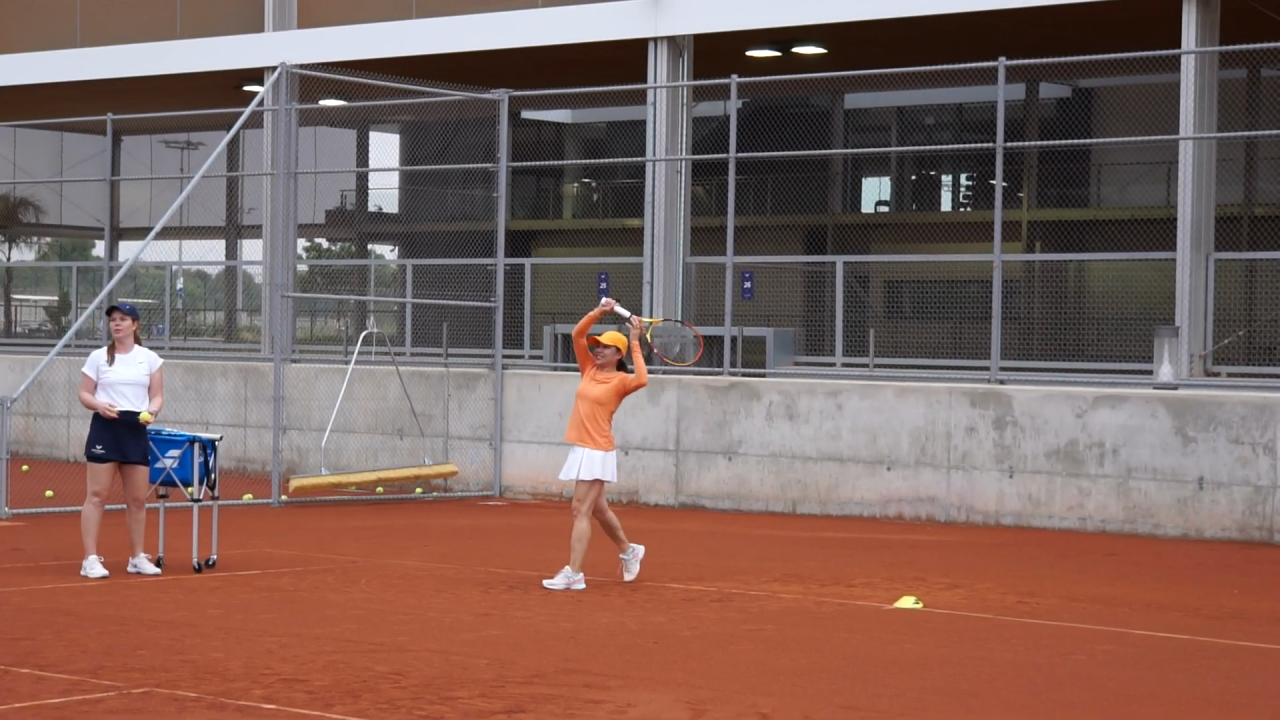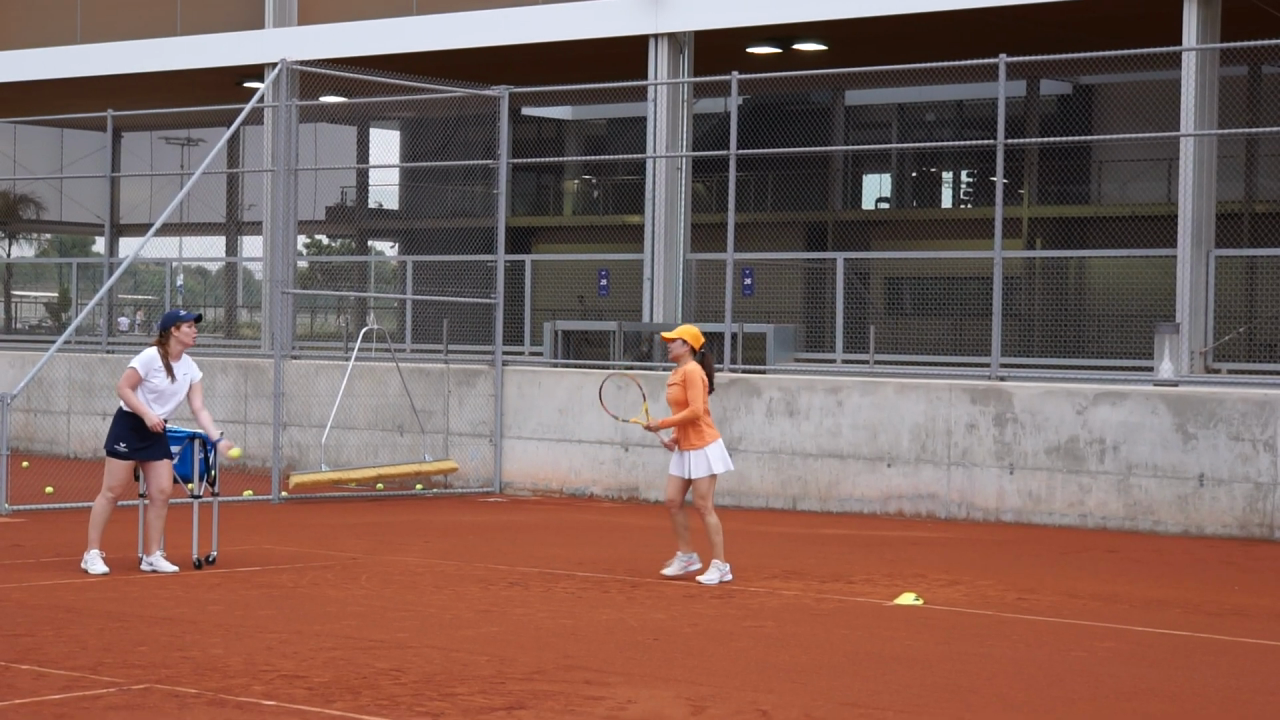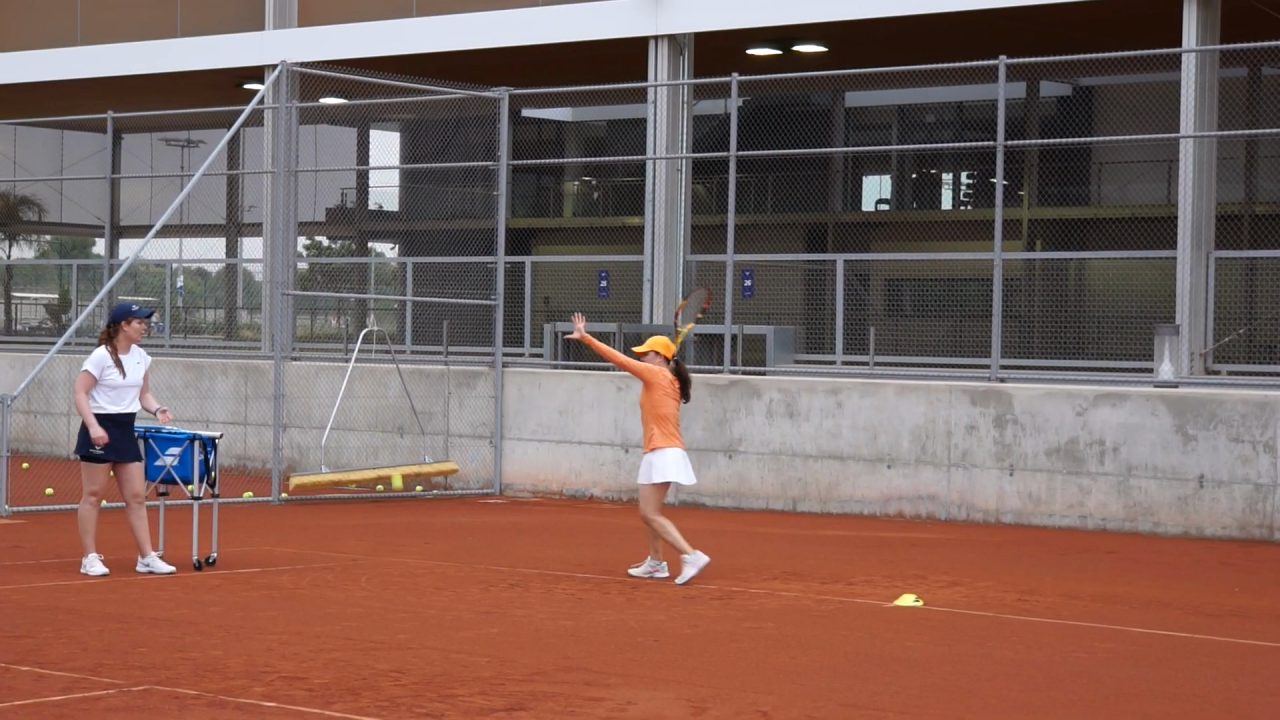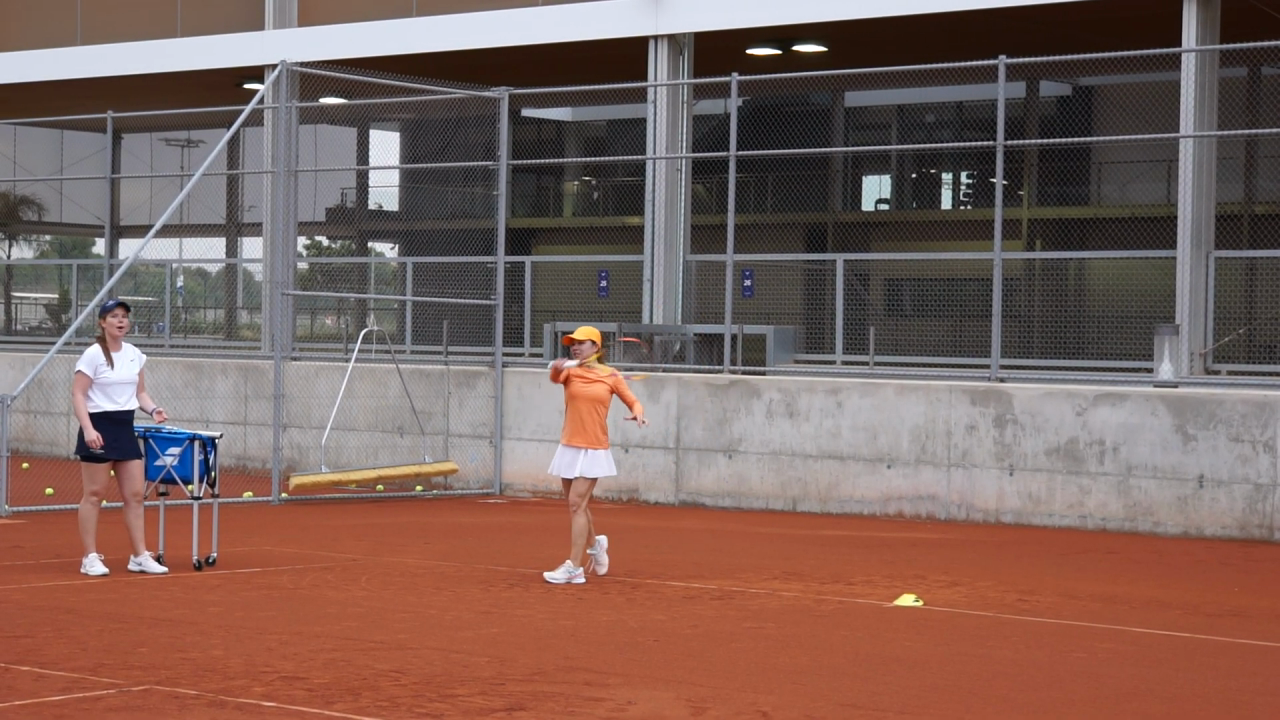
dt=1s
person 1, frame 1
left shoulder: (150, 358)
right shoulder: (98, 357)
left elbow: (156, 396)
right elbow: (84, 393)
left wrist: (152, 412)
right wrist: (99, 405)
left hip: (136, 431)
right hip: (105, 429)
left knee: (138, 499)
right knee: (97, 495)
left ankle: (137, 558)
right ankle: (90, 559)
person 1, frame 2
left shoulder: (190, 367)
right shoulder: (150, 356)
left elbow: (200, 409)
right elbow: (124, 389)
left wrist: (218, 439)
right wrist: (148, 414)
left hip: (156, 434)
right hip: (129, 428)
left knee: (162, 493)
right knee: (112, 492)
left ankle: (152, 556)
right ankle: (93, 553)
person 1, frame 3
left shoulder: (141, 357)
right shoulder: (101, 356)
right elbow: (80, 392)
left wrist: (157, 410)
right wrist: (92, 426)
left hip: (126, 431)
right hip: (100, 430)
left knee: (137, 496)
right knee: (93, 495)
left ankle: (147, 557)
right ankle: (90, 557)
person 1, frame 4
left shoulder: (135, 354)
right shoulder: (93, 354)
right elbow: (78, 394)
left wrist: (153, 409)
right wrist: (88, 429)
left hip: (125, 429)
right hip: (99, 429)
left knee: (135, 495)
right knee: (94, 494)
left ankle: (139, 556)
right ankle: (90, 557)
person 2, frame 1
left shoulder: (621, 381)
right shoulder: (589, 370)
left elbow: (642, 379)
right elbow: (577, 335)
left wrist: (635, 341)
right wrist: (598, 312)
left hip: (597, 452)
right hip: (582, 450)
left knee: (580, 511)
right knee: (598, 508)
left ankle: (573, 574)
right ankle: (629, 551)
person 2, frame 2
left shoulder: (693, 371)
right shoulder: (676, 373)
left elbow: (695, 412)
left wrist: (662, 424)
right wrist: (674, 437)
left hip: (702, 448)
right hip: (685, 450)
left knee: (703, 507)
right knee: (672, 501)
left ankle: (720, 565)
right ankle: (685, 556)
person 2, frame 3
left shoulder: (655, 374)
right shoulder: (672, 381)
left elbow: (619, 359)
left wrist: (586, 338)
right wrist: (676, 367)
left hip: (662, 454)
right hip: (670, 453)
left knee: (650, 514)
right knee: (650, 511)
left ankle: (692, 556)
right ankle: (656, 562)
person 2, frame 4
left shoulder: (611, 376)
right shoulder: (569, 371)
left elbow: (633, 402)
right elbow: (555, 376)
left wrist: (638, 415)
right wrist: (557, 368)
left hip: (593, 450)
right hip: (568, 447)
left knee: (577, 505)
right knee: (576, 505)
left ankle: (574, 568)
right ankle: (594, 543)
